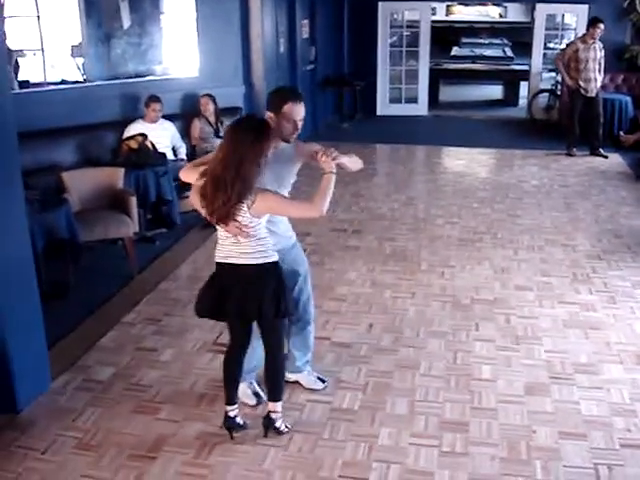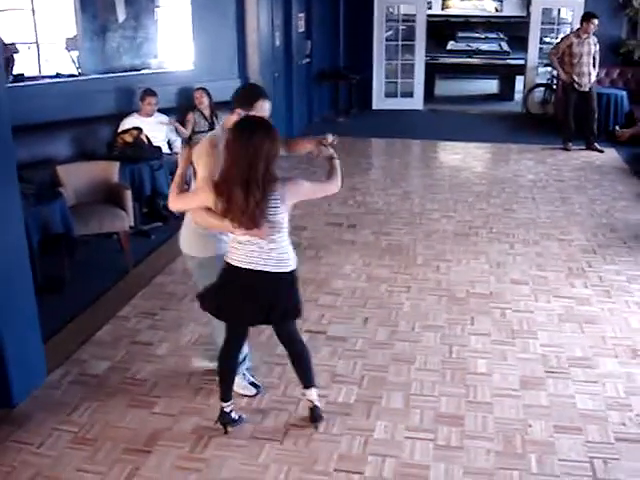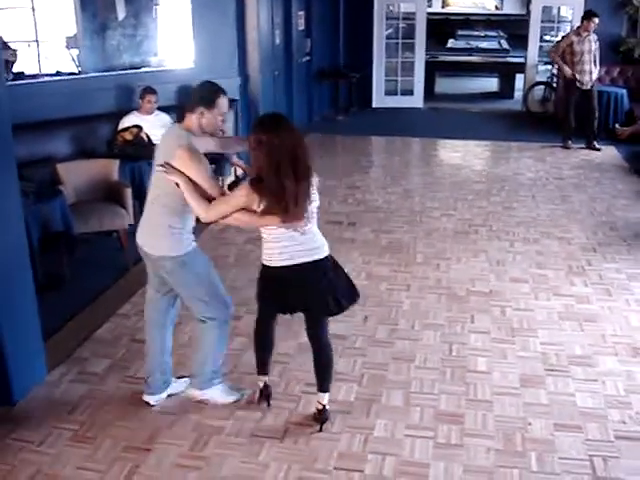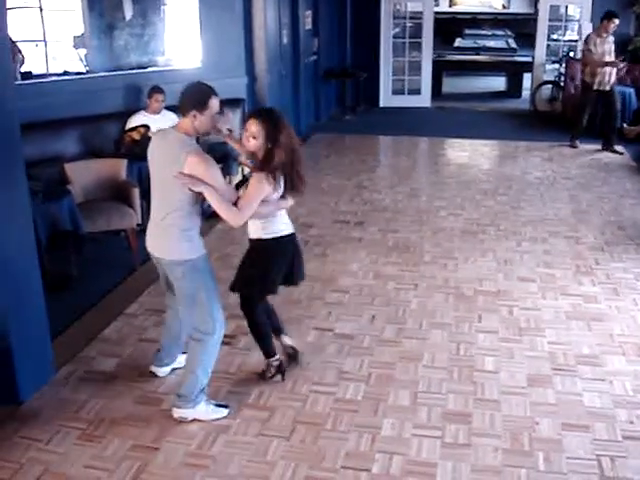
dt=0.4s
person 1, frame 1
left shoulder: (299, 149)
left elbow: (356, 163)
right elbow: (188, 173)
left wrist: (339, 158)
left hip: (285, 241)
left knee: (302, 309)
left ankle: (298, 367)
right ankle: (245, 378)
person 1, frame 2
right shoulder: (211, 149)
left elbow: (287, 146)
right elbow: (197, 209)
left wrist: (316, 142)
left hip: (226, 238)
right hip: (206, 244)
left ankle: (219, 356)
right ankle: (234, 370)
person 1, frame 3
left shoulder: (176, 134)
right shoulder: (187, 152)
left elbow: (220, 143)
left hip: (151, 239)
right hip: (172, 246)
left knee: (160, 311)
right knee: (217, 308)
left ankle: (157, 385)
right ankle: (205, 382)
person 1, frame 4
left shoulder: (159, 138)
right shoulder: (197, 160)
left wrist: (214, 131)
right wrist: (281, 204)
left hip: (157, 242)
right hip: (182, 250)
left knee: (180, 302)
right knee: (208, 325)
left ankle: (164, 359)
right ankle: (189, 402)
person 2, frame 1
left shoulder: (212, 182)
right shoulder: (257, 199)
right elbow: (316, 209)
left wrist: (218, 161)
right wrist: (329, 171)
left hip: (228, 273)
right hip: (261, 274)
left knee: (238, 343)
right knee: (274, 345)
left ankle: (230, 413)
right ankle: (274, 415)
person 2, frame 2
left shoulder: (219, 191)
right shoulder: (286, 190)
right elbow: (333, 185)
right wrist: (332, 157)
left hip: (238, 275)
right hip: (277, 277)
left knee: (233, 339)
right knee: (289, 337)
left ankle: (226, 408)
right ankle: (312, 401)
person 2, frame 3
left shoulder: (254, 190)
right shoulder: (310, 179)
left elbow: (206, 214)
left wrist: (181, 179)
left hip: (278, 271)
right hip: (317, 266)
left knee: (264, 322)
right knee: (319, 335)
left ankle: (262, 382)
right ankle: (323, 404)
person 2, frame 4
left shoulder: (262, 177)
right shoulder: (276, 165)
left elbow: (236, 218)
right elbow: (245, 151)
left wrist: (204, 187)
right wrist: (228, 139)
left hip: (268, 247)
right hip: (284, 241)
left knee: (250, 303)
right knee: (258, 297)
left ankle: (273, 362)
right ankle: (286, 344)
person 3, frame 1
left shoulder: (599, 46)
right shoulder: (576, 45)
right elbow: (559, 60)
left wrist: (600, 79)
right wrist: (566, 78)
left hip: (594, 88)
right hip: (577, 87)
left knee: (597, 118)
right knee: (575, 117)
left ankle: (596, 148)
right ankle: (571, 146)
person 3, frame 2
left shoulder: (594, 40)
right shoulder: (570, 39)
right elbow: (553, 54)
left wrist: (595, 73)
right wrist: (561, 72)
left hip: (588, 82)
right hip: (571, 82)
left knee: (592, 112)
right knee: (569, 112)
left ankle: (591, 142)
right ankle: (567, 141)
person 3, frame 3
left shoulder: (594, 38)
right shoulder: (570, 38)
right elbow: (553, 53)
left wrist: (596, 70)
right wrist: (563, 68)
left hip: (590, 80)
right hip: (573, 80)
left knee: (592, 110)
right knee: (570, 110)
left ankle: (591, 140)
right ankle: (567, 139)
person 3, frame 4
left shoulder: (611, 39)
right shoulder: (591, 38)
right elbow: (590, 60)
left wrist: (614, 72)
right wrist: (610, 64)
left hip: (608, 82)
right hip: (592, 82)
left knee: (612, 112)
right knee: (584, 111)
left ankle: (609, 143)
right ankle: (575, 138)
